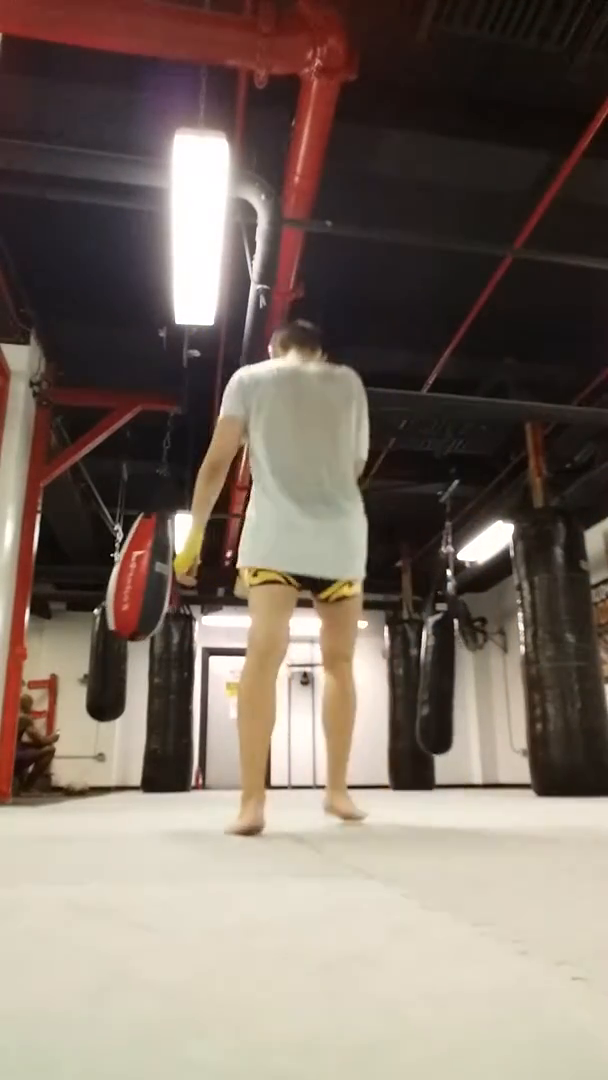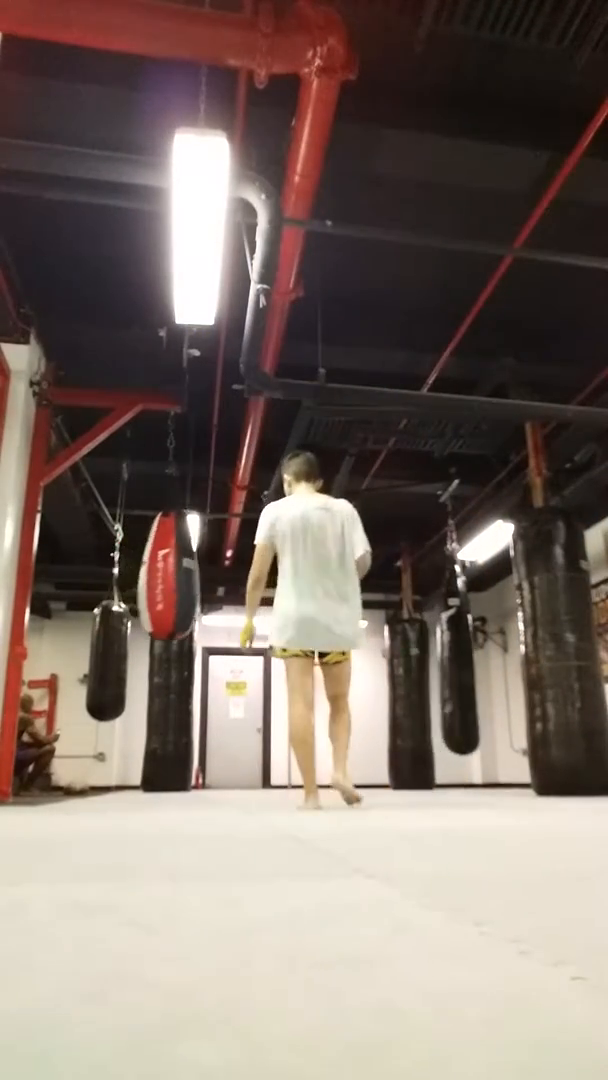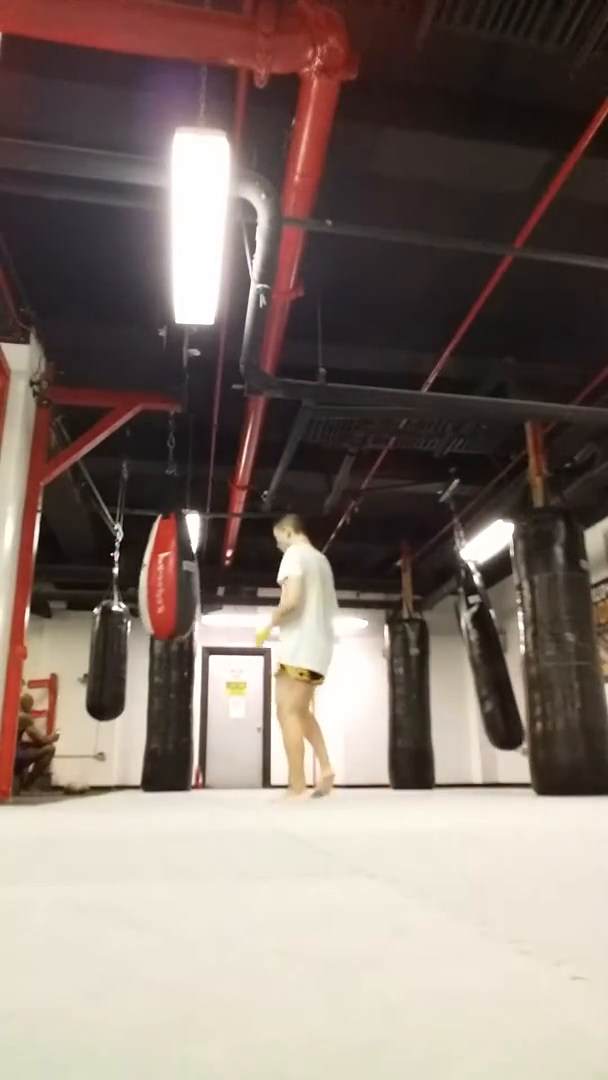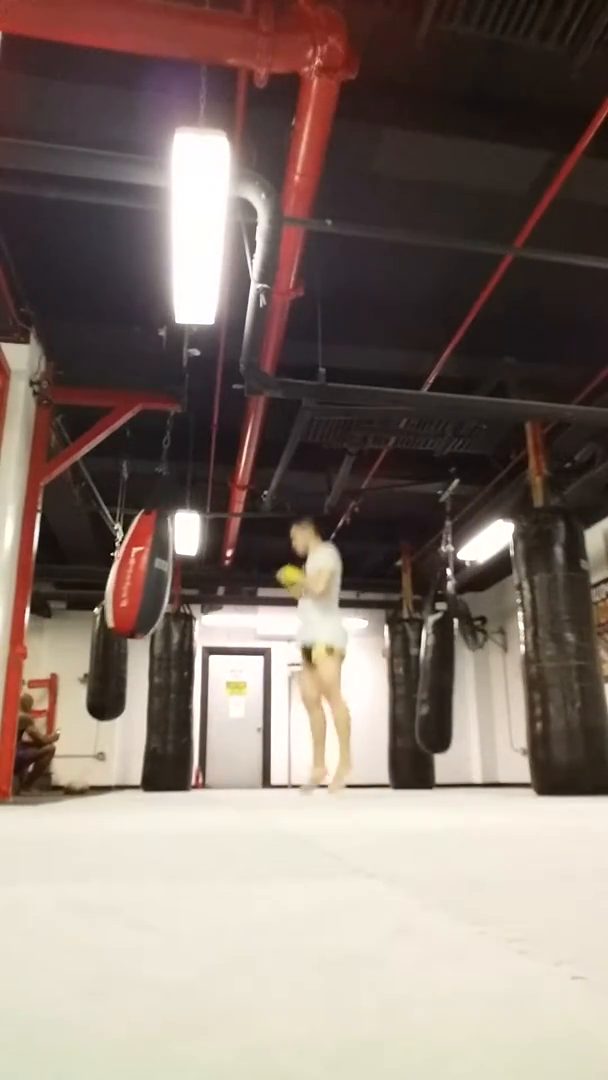
dt=1s
person 1, frame 1
left shoulder: (250, 378)
right shoulder: (350, 382)
left elbow: (217, 462)
left wrist: (194, 536)
left hip: (274, 536)
right hip: (340, 536)
left knee: (263, 656)
right knee: (338, 662)
left ankle: (252, 801)
right ankle: (337, 787)
person 1, frame 2
left shoulder: (275, 511)
right shoulder: (344, 509)
left elbow: (258, 574)
right elbow: (364, 562)
left wrist: (249, 619)
left hip: (295, 620)
right hip: (338, 620)
left knee: (300, 704)
right knee: (339, 700)
left ankle: (311, 793)
right ankle: (341, 768)
person 1, frame 3
left shoulder: (294, 554)
right shoulder: (322, 560)
left elbow: (291, 601)
left wrist: (268, 627)
left hip: (299, 645)
right hip: (320, 646)
left knee: (287, 713)
right knee: (302, 711)
left ankle: (297, 789)
right ankle: (325, 767)
person 1, frame 4
left shoulder: (326, 553)
right shoulder: (314, 560)
left elbow: (320, 588)
left wrist: (297, 580)
right wrist: (296, 586)
left hip: (326, 636)
right hip: (311, 639)
left knee: (331, 692)
right knee: (311, 701)
left ankle: (345, 764)
right ankle: (319, 767)
